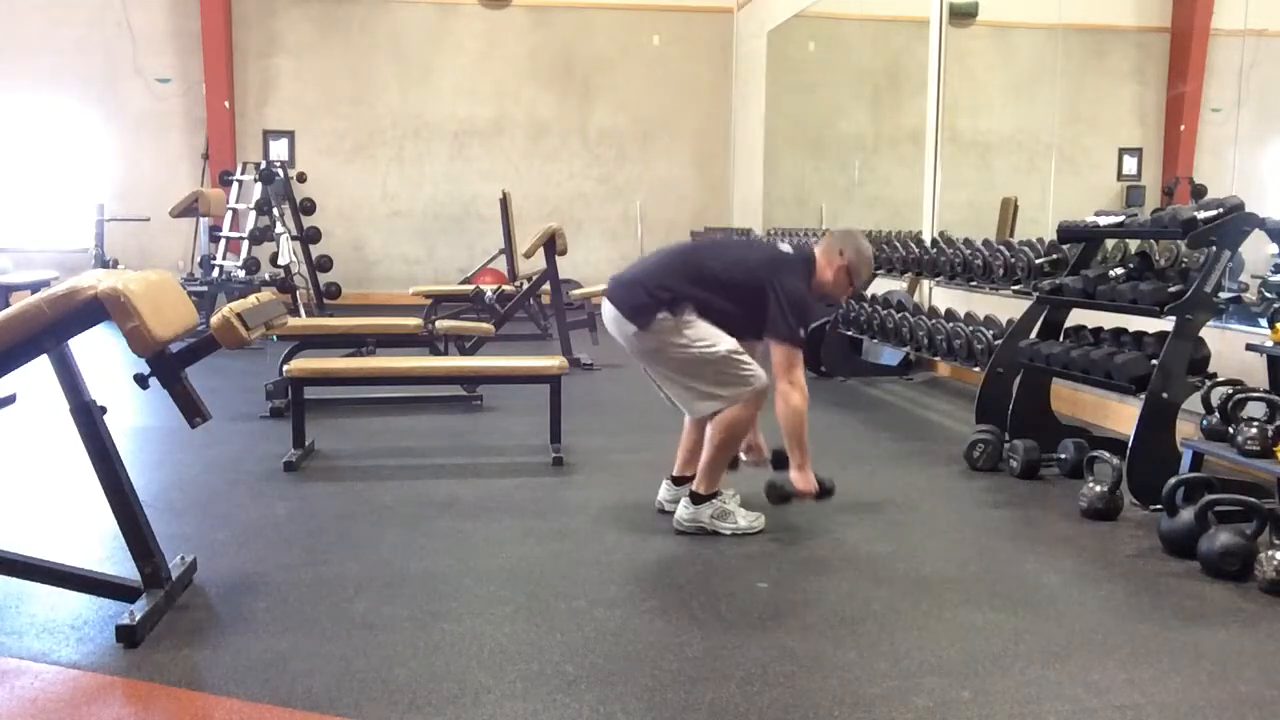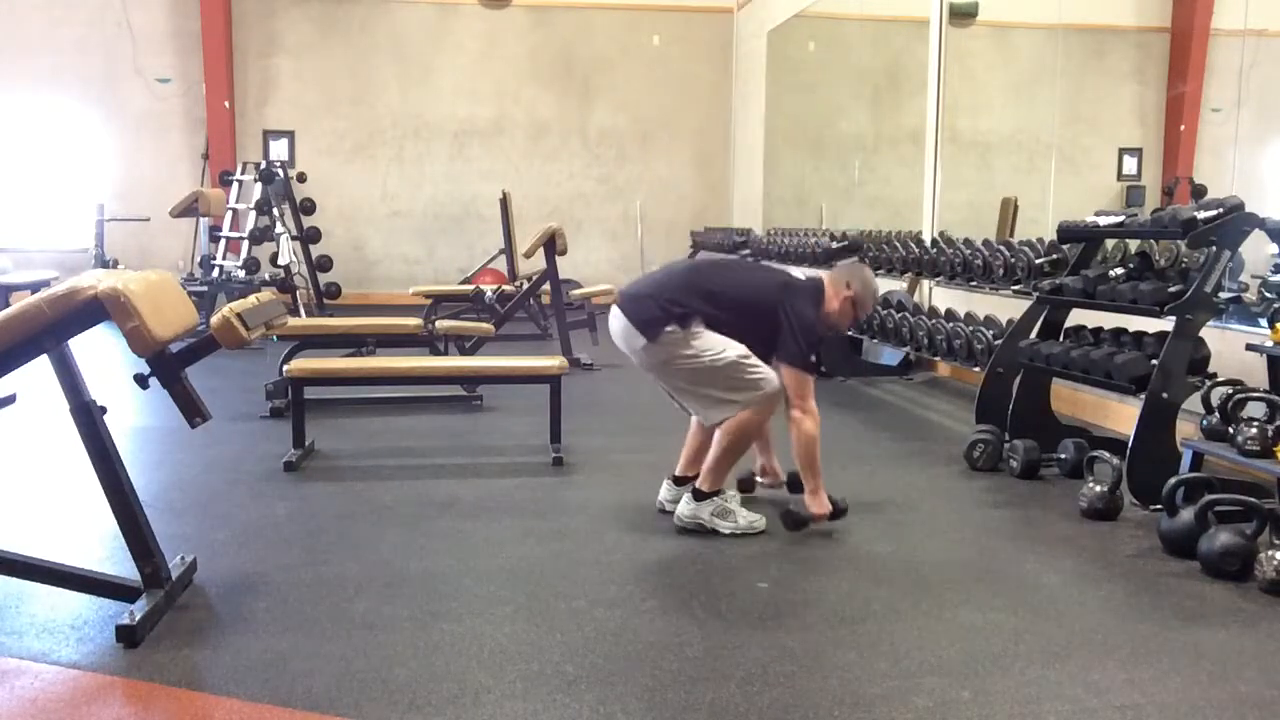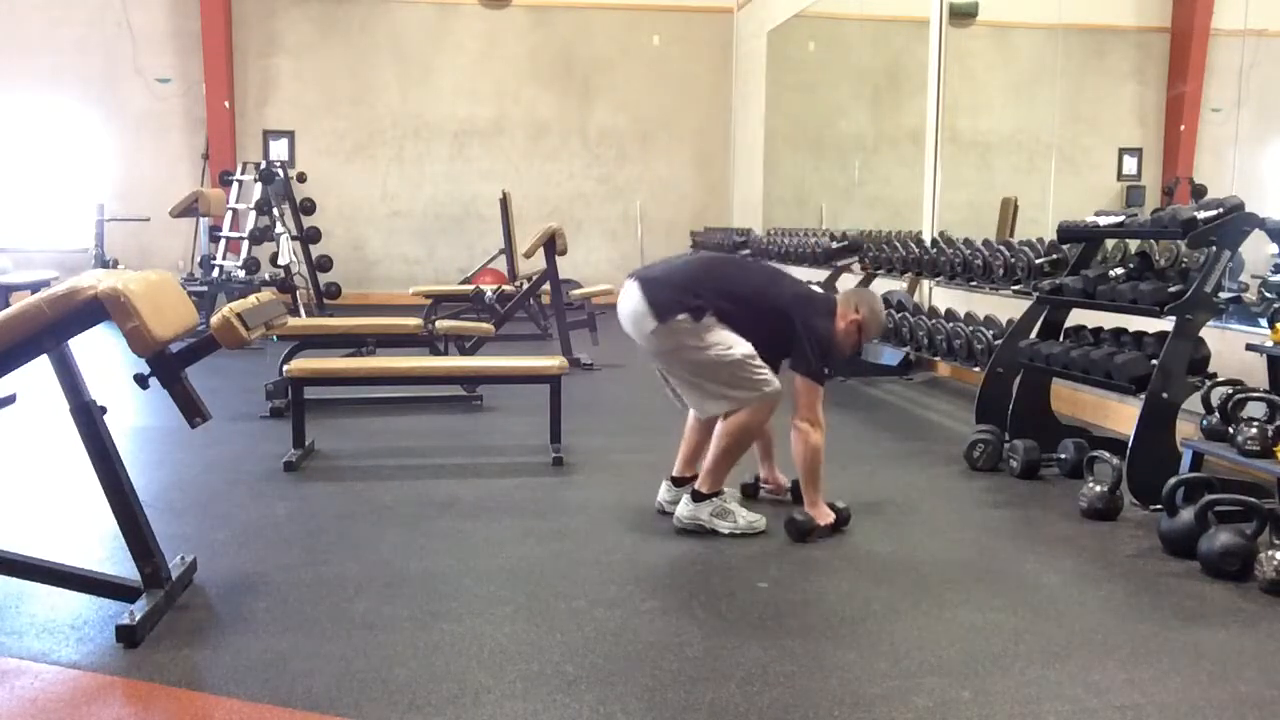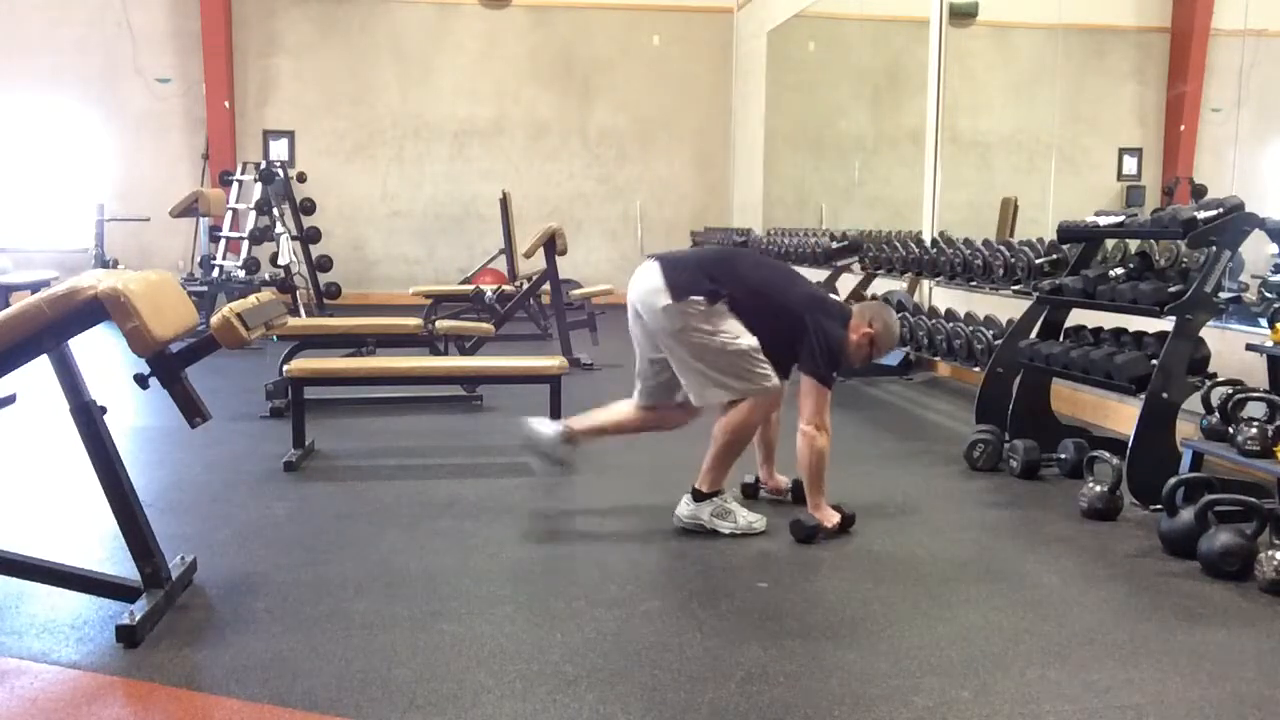
dt=0.2s
person 1, frame 1
left shoulder: (778, 265)
right shoulder: (791, 283)
left elbow: (744, 345)
right elbow: (789, 384)
left wrist: (750, 430)
right wrist: (801, 467)
left hip: (626, 299)
right hip: (646, 310)
left knee: (715, 389)
right knee: (749, 390)
left ankle: (679, 484)
right ankle: (700, 503)
person 1, frame 2
right shoulder: (801, 310)
left elbow: (745, 389)
right elbow: (801, 410)
left wrist: (765, 456)
right wrist: (814, 491)
left hip: (633, 311)
right hip: (654, 324)
left knee: (725, 392)
right knee: (763, 394)
left ankle: (680, 484)
right ankle: (703, 501)
person 1, frame 3
left shoulder: (794, 306)
right shoulder: (816, 323)
left elbow: (751, 391)
right elbow: (806, 423)
left wrist: (768, 468)
right wrist: (814, 504)
left hip: (640, 294)
right hip: (664, 308)
left knee: (720, 392)
right knee: (759, 397)
left ankle: (679, 485)
right ankle: (702, 501)
person 1, frame 4
left shoulder: (795, 308)
right shoulder: (831, 332)
left elbow: (735, 393)
right elbow: (812, 427)
left wrist: (768, 473)
right wrist: (818, 506)
left hip: (654, 280)
right hip: (681, 294)
left knee: (664, 408)
right knee: (761, 394)
left ankle: (562, 434)
right ankle: (703, 502)
